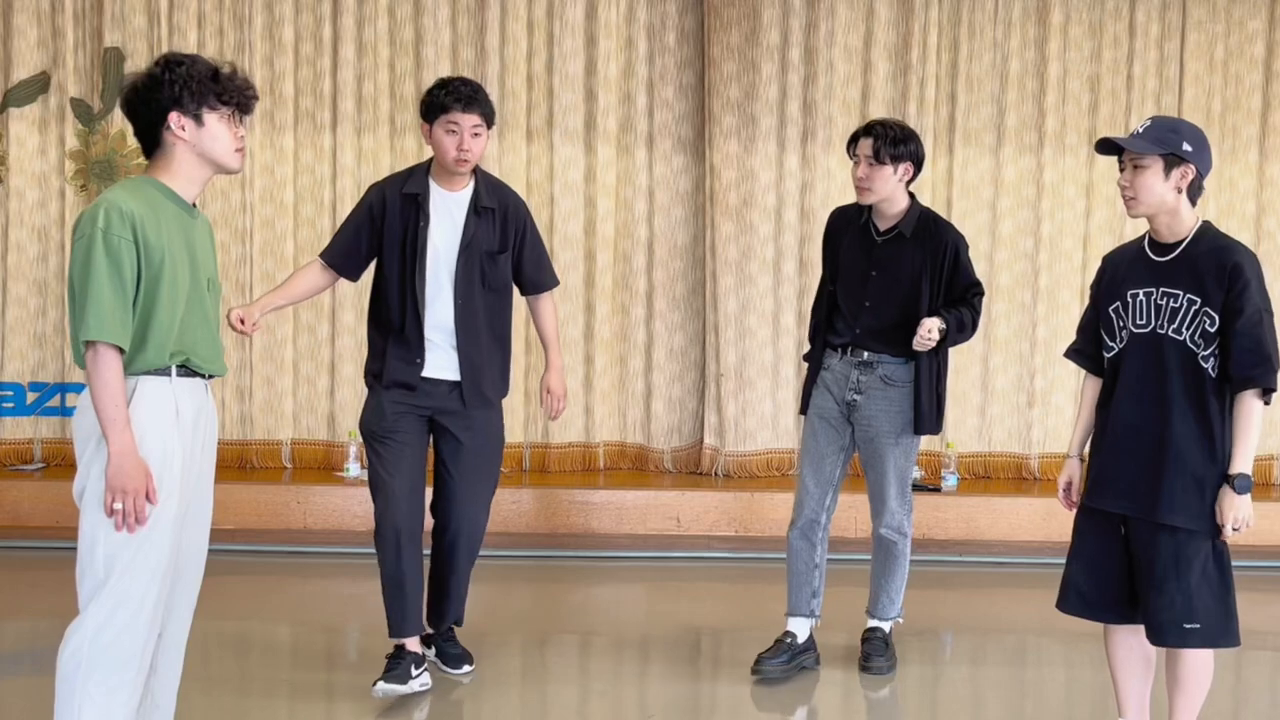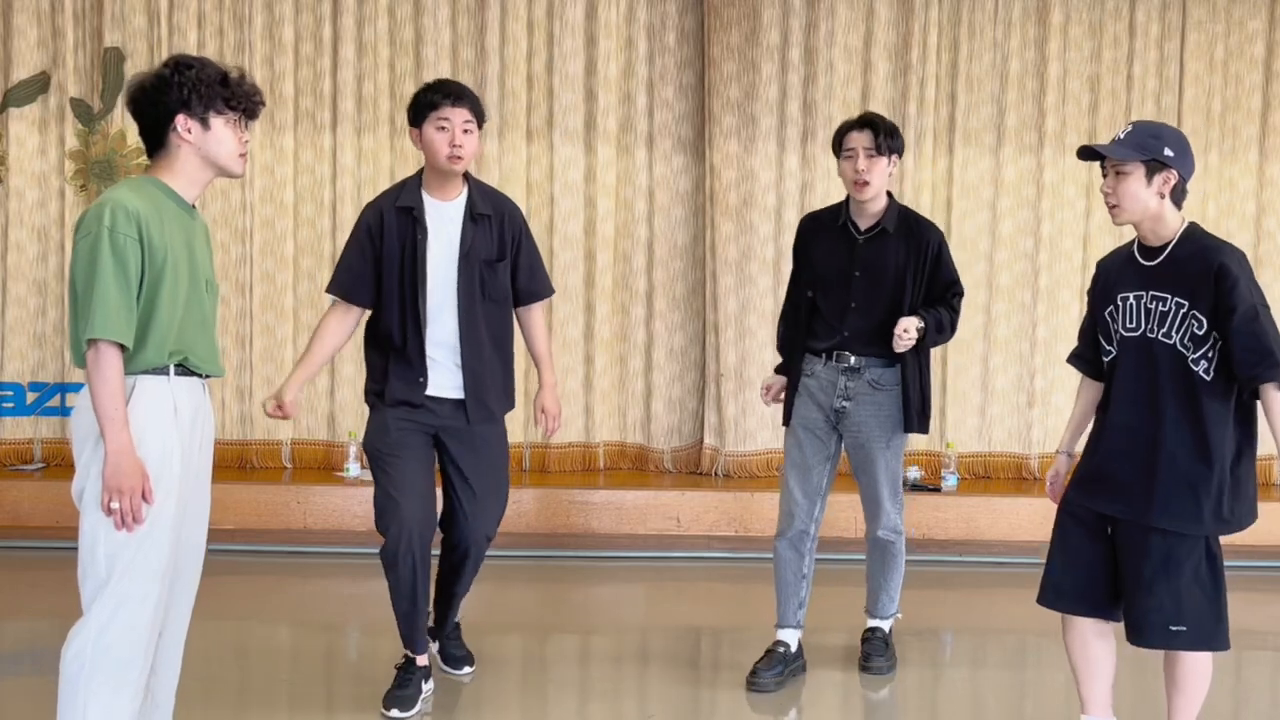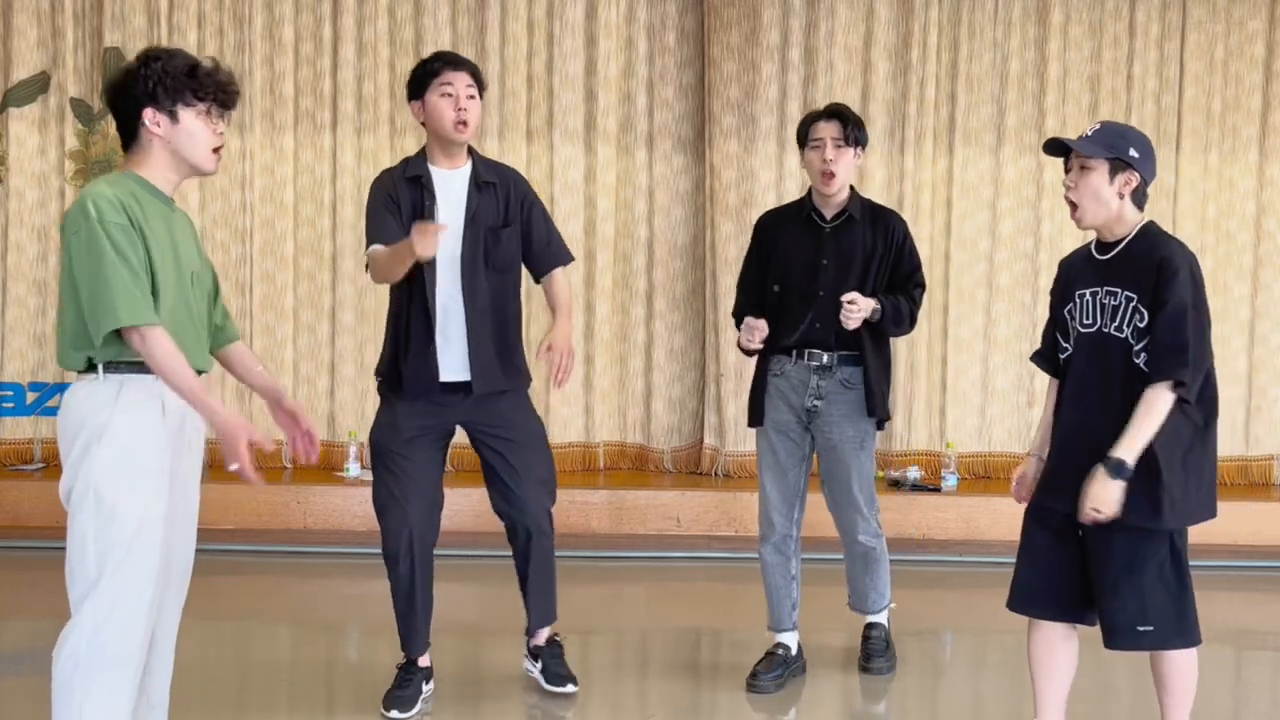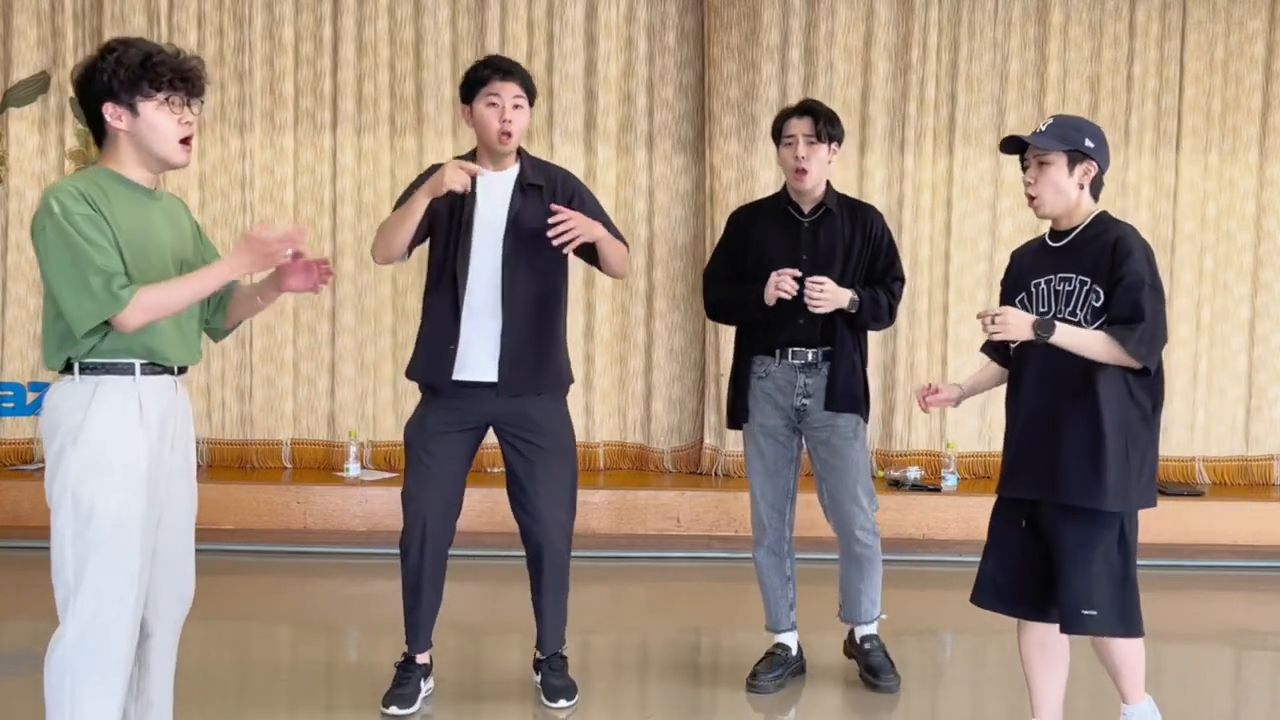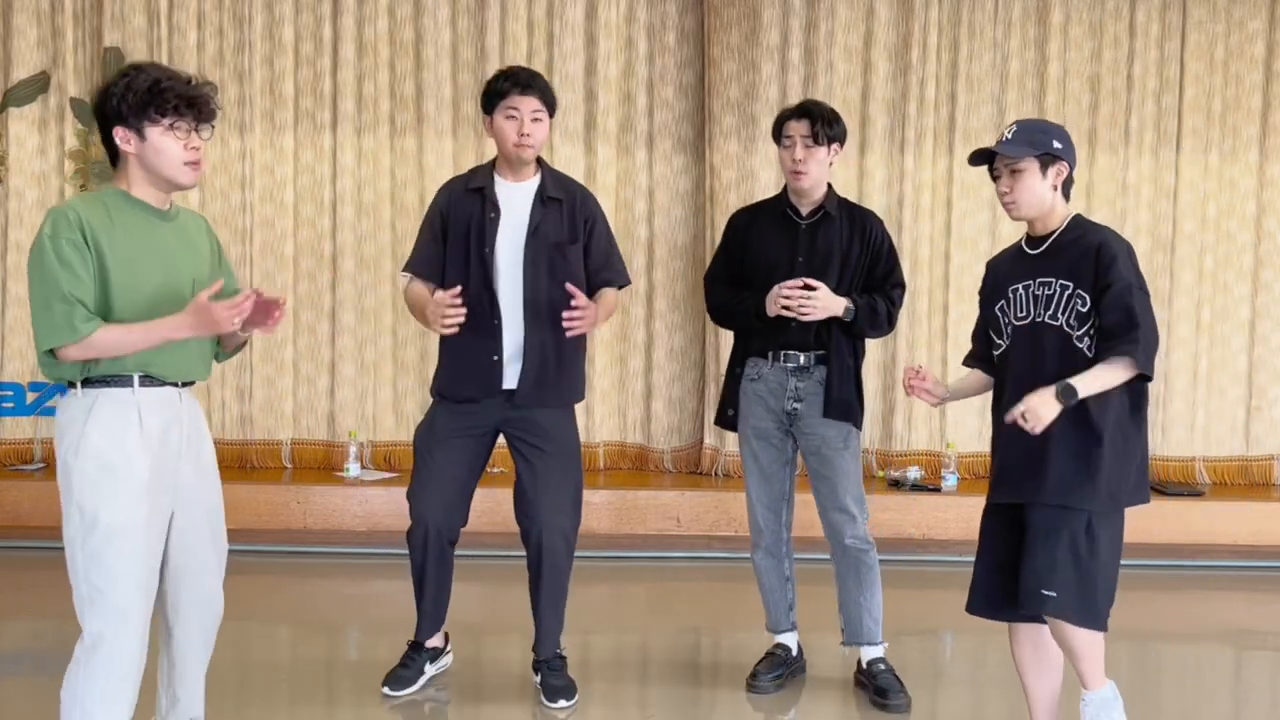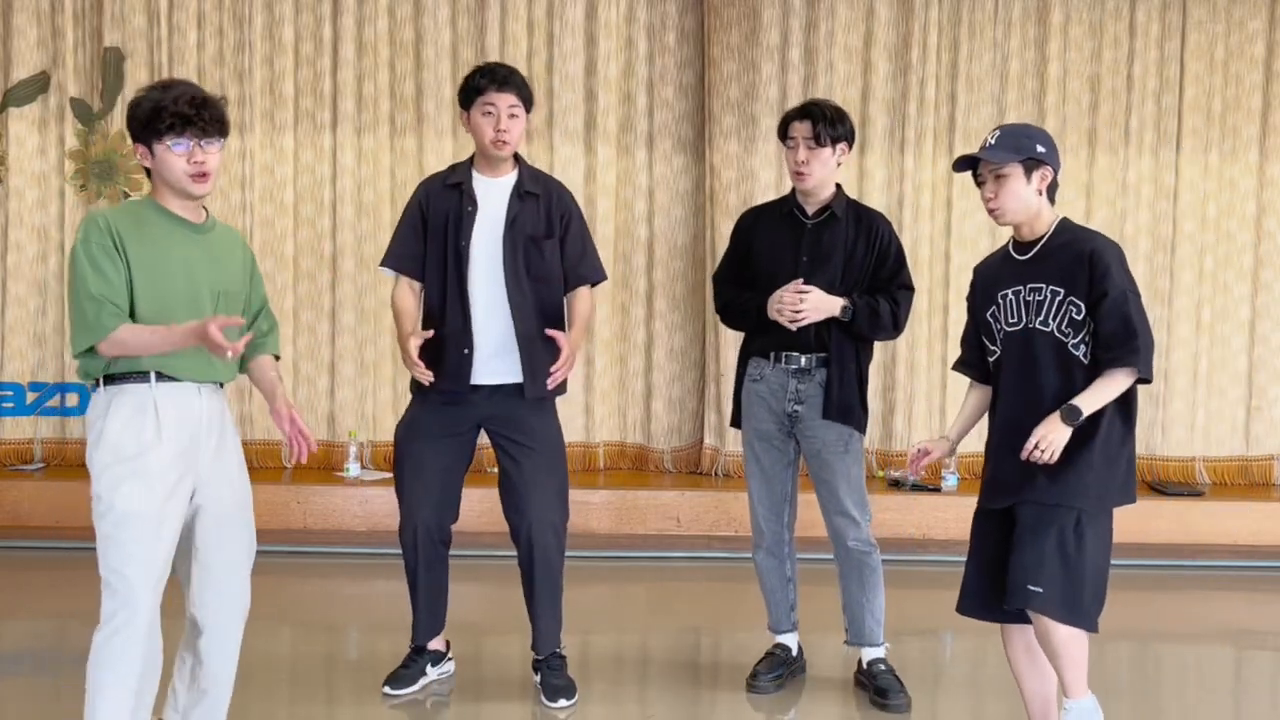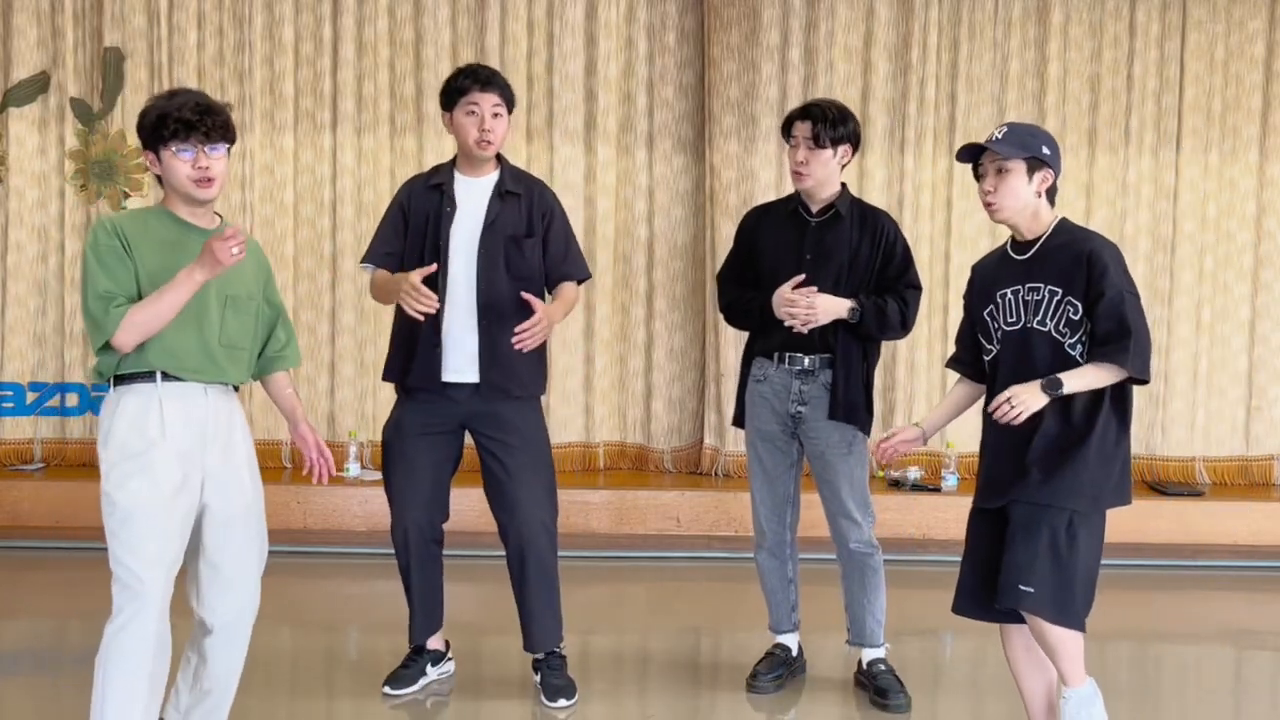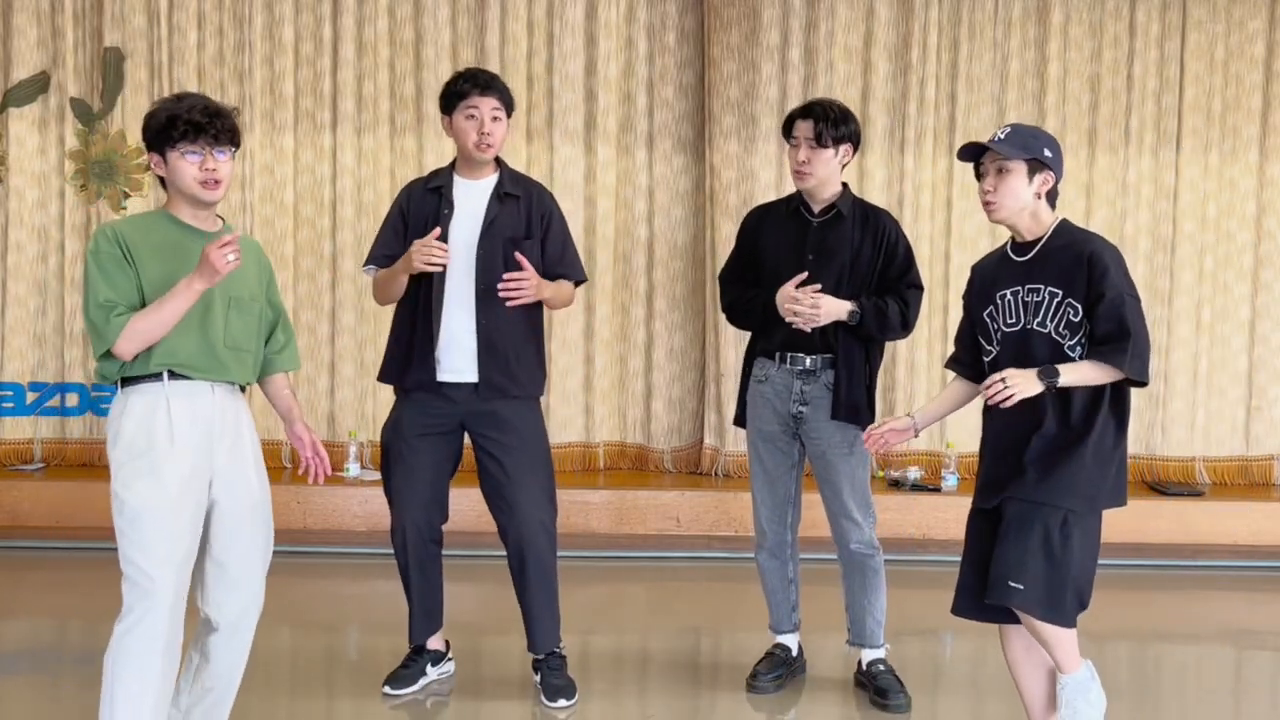
dt=0.3s
person 1, frame 1
left shoulder: (196, 221)
right shoulder: (118, 212)
right elbow: (101, 341)
right wrist: (122, 449)
left hip: (195, 412)
right hip: (140, 413)
left knee: (172, 599)
right knee: (121, 603)
person 1, frame 2
left shoulder: (192, 223)
right shoulder: (121, 210)
right elbow: (102, 338)
right wrist: (118, 448)
left hip: (189, 412)
right hip: (135, 410)
left knee: (170, 600)
right knee: (121, 603)
person 1, frame 3
left shoulder: (176, 218)
right shoulder: (102, 205)
left elbow: (217, 328)
right elbow: (137, 327)
left wrist: (279, 401)
right wrist: (219, 414)
left hip: (182, 409)
right hip: (124, 405)
left knee: (161, 597)
right knee: (113, 602)
person 1, frame 4
left shoulder: (173, 210)
right shoulder: (71, 202)
left elbow: (218, 316)
right elbow: (125, 310)
left wrist: (274, 286)
right wrist: (231, 264)
left hip: (169, 406)
right hip: (102, 407)
left knee: (166, 595)
right knee: (102, 607)
person 1, frame 5
left shoulder: (197, 230)
right shoulder: (73, 223)
left elbow: (216, 344)
right elbow: (71, 341)
left wrist: (247, 320)
right wrist: (184, 322)
left hip: (185, 418)
right hip: (111, 422)
left knee: (198, 599)
right knee: (117, 612)
person 1, frame 6
left shoulder: (231, 243)
right shoulder: (108, 228)
left elbow: (256, 338)
right elbow: (107, 336)
left wrist: (278, 398)
right wrist: (193, 334)
left hip: (213, 419)
right hip: (137, 417)
left knee: (226, 595)
right knee: (135, 600)
person 1, frame 7
left shoulder: (245, 250)
right shoulder: (116, 232)
left elbow: (269, 350)
right elbow: (122, 333)
left wrist: (299, 422)
right wrist: (198, 269)
left hip: (225, 420)
right hip: (147, 417)
left knee: (235, 596)
right knee: (143, 597)
person 1, frame 8
left shoulder: (248, 251)
right shoulder: (119, 238)
left elbow: (269, 352)
right elbow: (122, 340)
left wrist: (295, 421)
right wrist: (198, 279)
left hip: (232, 420)
right hip: (156, 414)
left knee: (239, 596)
right knee: (156, 594)
person 2, frame 1
left shoulder: (505, 206)
right shoulder: (389, 198)
left elbow: (538, 288)
right elbow: (329, 266)
left wrist: (554, 362)
right wrist: (261, 305)
left hip: (474, 388)
right hip: (400, 383)
left knee: (464, 516)
right knee: (396, 509)
left ankle: (442, 628)
right ankle: (407, 649)
person 2, frame 2
left shoulder: (501, 214)
right shoulder: (385, 215)
left elbow: (530, 302)
right elbow: (348, 308)
left wrist: (546, 380)
right wrist: (298, 378)
left hip: (477, 400)
right hip: (401, 400)
left knee: (474, 527)
right knee: (405, 527)
left ankle: (442, 622)
right ankle: (415, 662)
person 2, frame 3
left shoulder: (508, 186)
right shoulder: (393, 186)
left elbow: (551, 266)
right elbow: (379, 262)
left wrist: (562, 327)
right wrist: (411, 246)
left hip: (497, 381)
right hip: (413, 388)
left knee: (532, 510)
right knee: (407, 527)
left ankle: (542, 639)
right ankle: (416, 661)
person 2, frame 4
left shoulder: (558, 187)
right shoulder: (439, 182)
left elbow: (622, 265)
right elbow: (382, 252)
left wrist: (595, 237)
right wrist: (430, 191)
left hip: (533, 386)
right hip: (449, 385)
left knee: (548, 523)
right knee: (424, 520)
left ankle: (551, 655)
right ankle: (417, 660)
person 2, frame 5
left shoulder: (575, 202)
right shoulder: (457, 198)
left elbow: (612, 291)
right elbow: (415, 287)
left wrist: (595, 311)
right wrist: (429, 308)
left hip: (544, 395)
right hip: (464, 390)
left knee: (552, 527)
right knee: (430, 518)
left ankle: (549, 656)
right ankle: (429, 641)
person 2, frame 6
left shoulder: (551, 198)
right shoulder: (434, 194)
left elbow: (582, 284)
right elbow: (404, 280)
left wrist: (574, 337)
right wrist: (408, 336)
left hip: (524, 388)
right hip: (444, 386)
left knee: (541, 522)
right knee: (422, 519)
left ankle: (549, 654)
right ankle: (430, 647)
person 2, frame 7
left shoulder: (534, 197)
right shoulder: (418, 195)
left elbow: (569, 280)
right elbow: (377, 278)
left wrist: (551, 312)
right wrist: (399, 287)
left hip: (507, 387)
right hip: (427, 385)
left knee: (531, 520)
right knee: (413, 519)
left ankle: (547, 653)
right ankle: (429, 646)
person 2, frame 8
left shoulder: (532, 200)
right shoulder: (417, 197)
left elbow: (568, 288)
right elbow: (380, 290)
left wrist: (539, 288)
right wrist: (407, 264)
left hip: (506, 389)
right hip: (425, 388)
left knee: (531, 521)
right knee: (412, 519)
left ankle: (548, 654)
right ankle: (430, 646)
person 3, frame 1
left shoulder: (1231, 265)
right shoulder: (1118, 266)
right wrist: (1075, 453)
left hip: (1189, 480)
right hip: (1115, 475)
left knee: (1185, 617)
right knee: (1117, 608)
person 3, frame 2
left shoulder: (1220, 266)
right shoulder: (1112, 270)
right wrist: (1066, 448)
left hip: (1186, 476)
right hip: (1107, 472)
left knee: (1184, 617)
right knee: (1077, 598)
person 3, frame 3
left shoulder: (1169, 262)
right shoulder: (1074, 269)
left elbow: (1172, 377)
left wrist: (1117, 465)
right wrist: (1037, 455)
left hip: (1143, 476)
right hip: (1069, 472)
left knee: (1156, 617)
right knee: (1046, 603)
person 3, frame 4
left shoulder: (1122, 247)
right shoulder: (1025, 260)
left elbow: (1139, 345)
left wrist: (1043, 328)
right wrist: (958, 391)
left hip: (1098, 462)
right hip: (1030, 460)
left knee: (1098, 600)
right knee: (1030, 599)
person 3, frame 5
left shoulder: (1104, 251)
right shoulder: (1002, 269)
left elbow: (1136, 354)
left wrist: (1062, 393)
right wrist: (942, 390)
left hip: (1086, 463)
right hip: (1017, 465)
left knee: (1058, 592)
right knee: (1019, 601)
person 3, frame 6
left shoulder: (1095, 256)
right shoulder: (990, 273)
left elbow: (1131, 360)
left wrist: (1069, 415)
right wrist: (949, 440)
left hip: (1079, 462)
right hip: (1009, 463)
left knee: (1048, 591)
right knee: (1009, 603)
person 3, frame 7
left shoulder: (1092, 256)
right shoulder: (987, 272)
left elbow: (1127, 357)
left wrist: (1049, 388)
right wrist: (926, 428)
left hip: (1072, 460)
right hip: (1004, 462)
left knee: (1039, 589)
right knee: (1005, 601)
person 3, frame 8
left shoulder: (1093, 257)
right shoulder: (987, 273)
left elbow: (1126, 358)
left wrist: (1044, 376)
right wrist: (916, 422)
left hip: (1072, 459)
right hip: (1004, 460)
left knee: (1028, 585)
right knee: (1003, 602)
person 4, frame 1
left shoulder: (940, 238)
right shoulder: (841, 225)
left elbow: (969, 306)
left wrist: (940, 326)
right wrist: (816, 357)
left hip: (894, 383)
right hip: (833, 374)
left knee: (890, 517)
right knee: (809, 509)
left ankle: (879, 627)
right ankle: (799, 633)
person 4, frame 2
left shoulder: (920, 236)
right shoulder: (814, 229)
left elbow: (948, 306)
left wrist: (920, 326)
right wrist: (785, 366)
left hip: (880, 386)
right hip: (815, 380)
left knee: (884, 517)
right knee: (796, 517)
left ankle: (879, 627)
right ankle: (787, 640)
person 4, frame 3
left shoulder: (885, 227)
right shoulder: (774, 226)
left elbow: (910, 302)
right elbow: (749, 296)
left wrist: (873, 308)
right wrist: (750, 327)
left hip: (848, 384)
right hip: (782, 380)
left knee: (858, 517)
right knee: (778, 520)
left ankle: (875, 620)
right ankle: (786, 642)
person 4, frame 4
left shoulder: (863, 221)
right shoulder: (749, 221)
left elbow: (889, 300)
right elbow: (714, 298)
left wrist: (847, 298)
right wrist: (761, 295)
left hip: (834, 381)
right hip: (766, 381)
left knee: (857, 517)
right knee: (769, 522)
left ankle: (863, 633)
right ankle: (785, 643)
person 4, frame 5
left shoulder: (862, 226)
right shoulder: (748, 223)
left elbow: (888, 307)
right elbow: (717, 299)
left wrist: (841, 306)
right wrist: (763, 304)
left hip: (828, 386)
right hip: (760, 382)
left knee: (849, 527)
right knee: (767, 524)
left ankle: (871, 658)
right ankle: (785, 643)
person 4, frame 6
left shoulder: (869, 227)
right shoulder: (757, 223)
left elbow: (895, 311)
right elbow: (725, 299)
left wrist: (836, 306)
right wrist: (766, 306)
left hip: (831, 387)
right hip: (764, 382)
left knee: (851, 527)
right knee: (769, 524)
left ankle: (872, 657)
right ankle: (786, 644)
person 4, frame 7
left shoulder: (875, 227)
right shoulder: (761, 222)
left elbow: (903, 310)
right elbow: (728, 298)
left wrist: (845, 308)
right wrist: (769, 304)
left hip: (835, 388)
right hip: (767, 384)
left knee: (854, 529)
right knee: (771, 525)
left ankle: (872, 657)
right ankle: (786, 644)
person 4, frame 8
left shoulder: (876, 226)
right shoulder: (763, 222)
left elbow: (905, 309)
right elbow: (731, 298)
left wrist: (846, 310)
right wrist: (774, 303)
left hip: (837, 387)
right hip: (770, 382)
left knee: (855, 529)
right knee: (772, 524)
left ankle: (871, 656)
right ankle: (785, 643)
